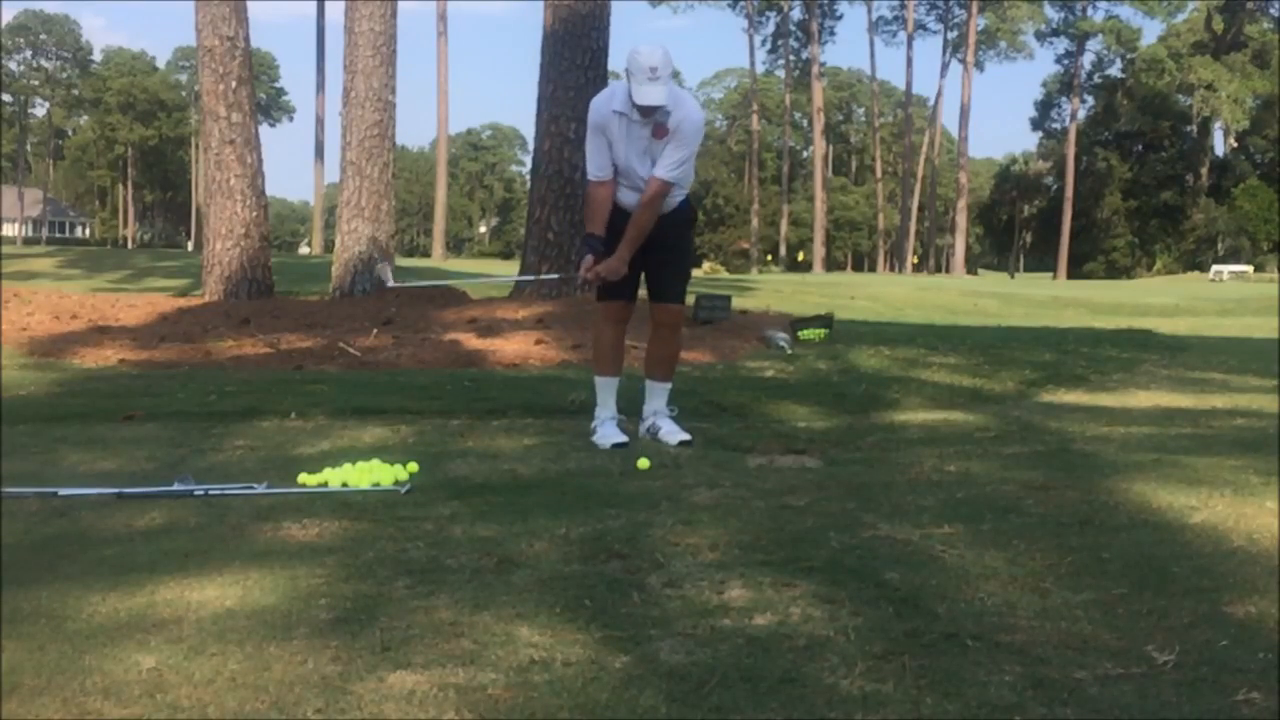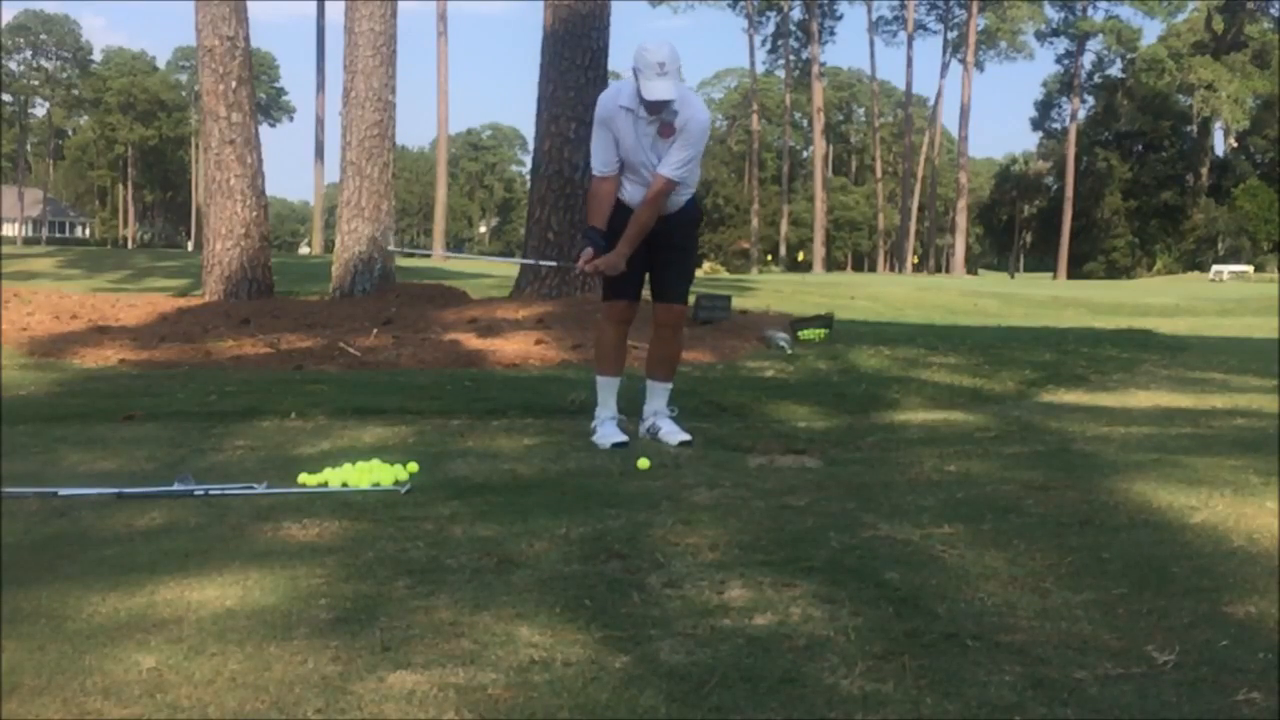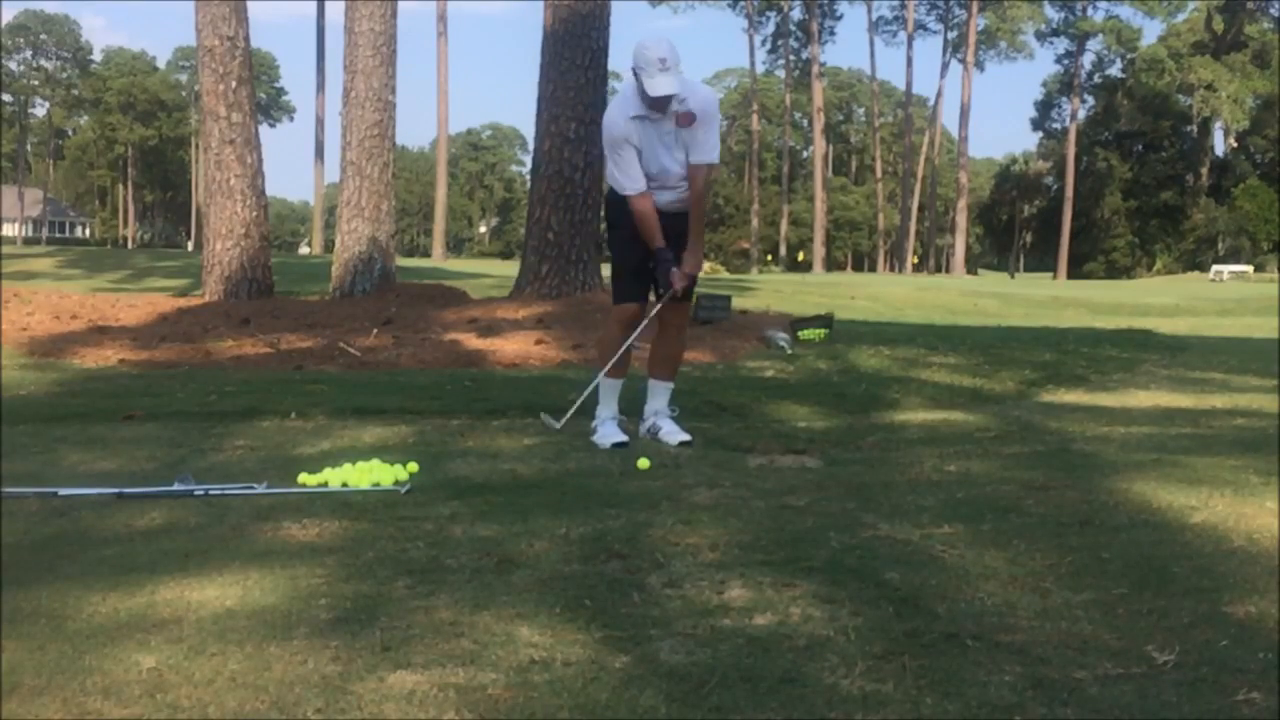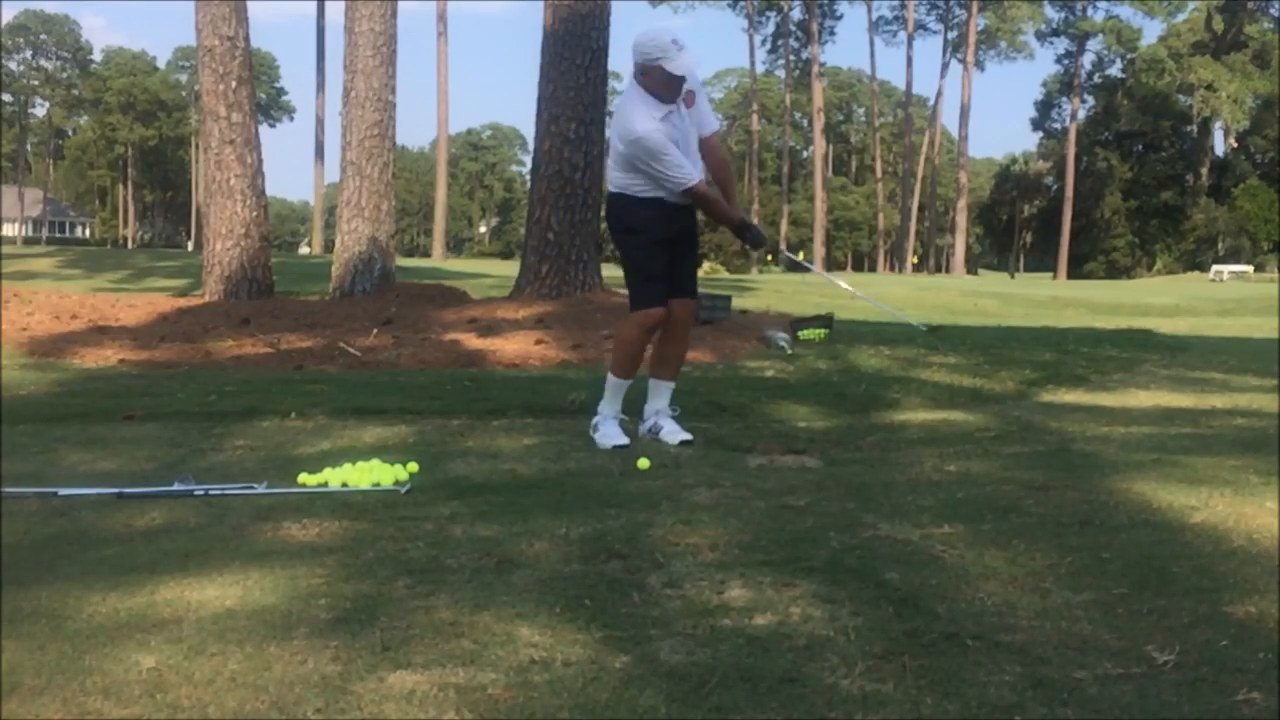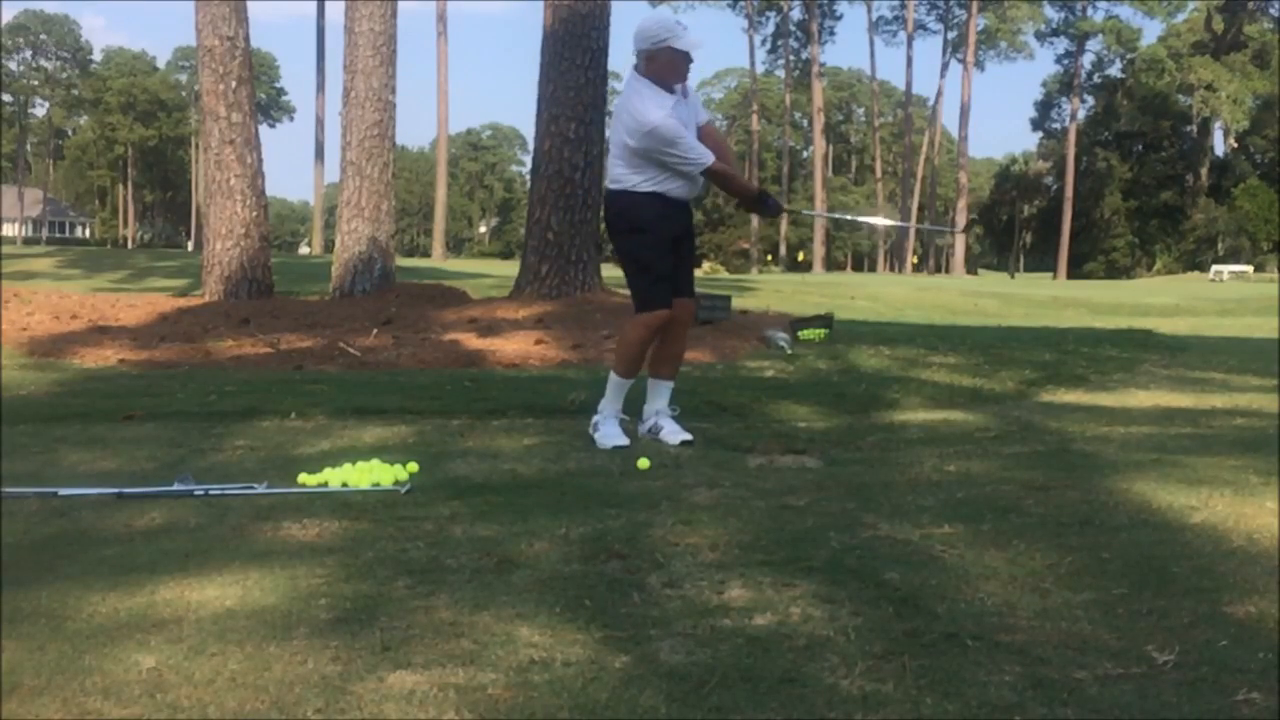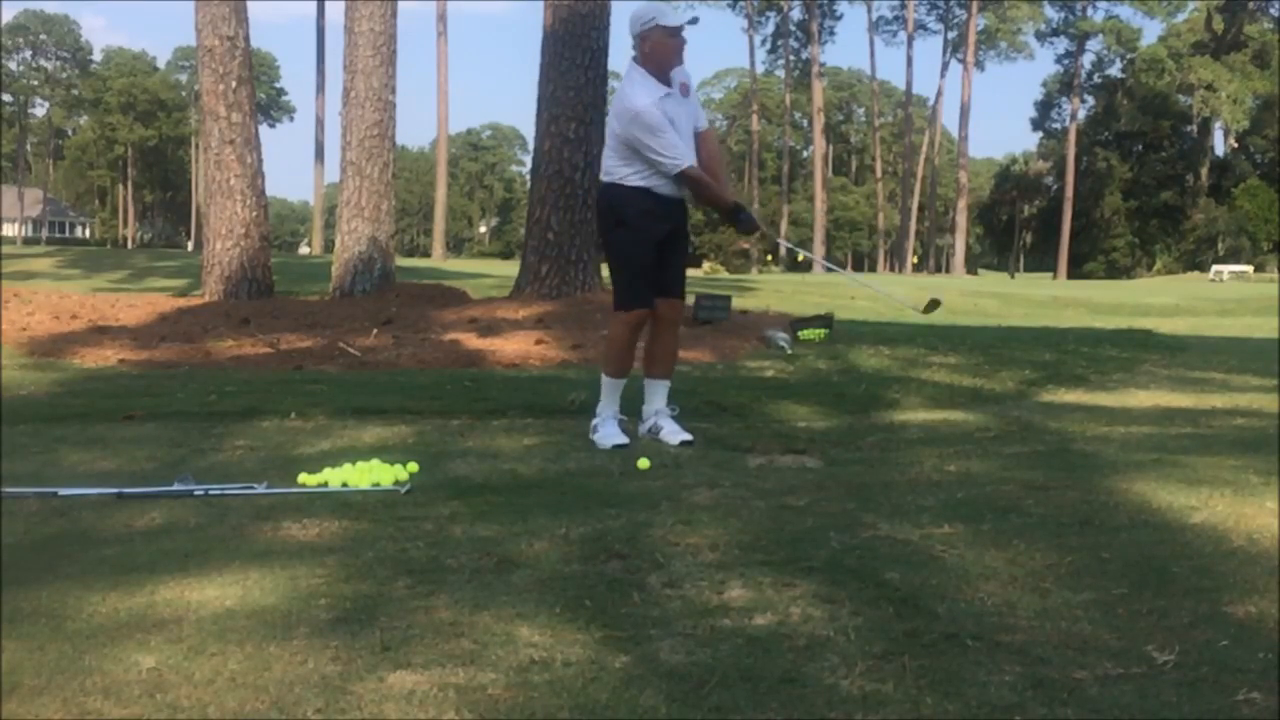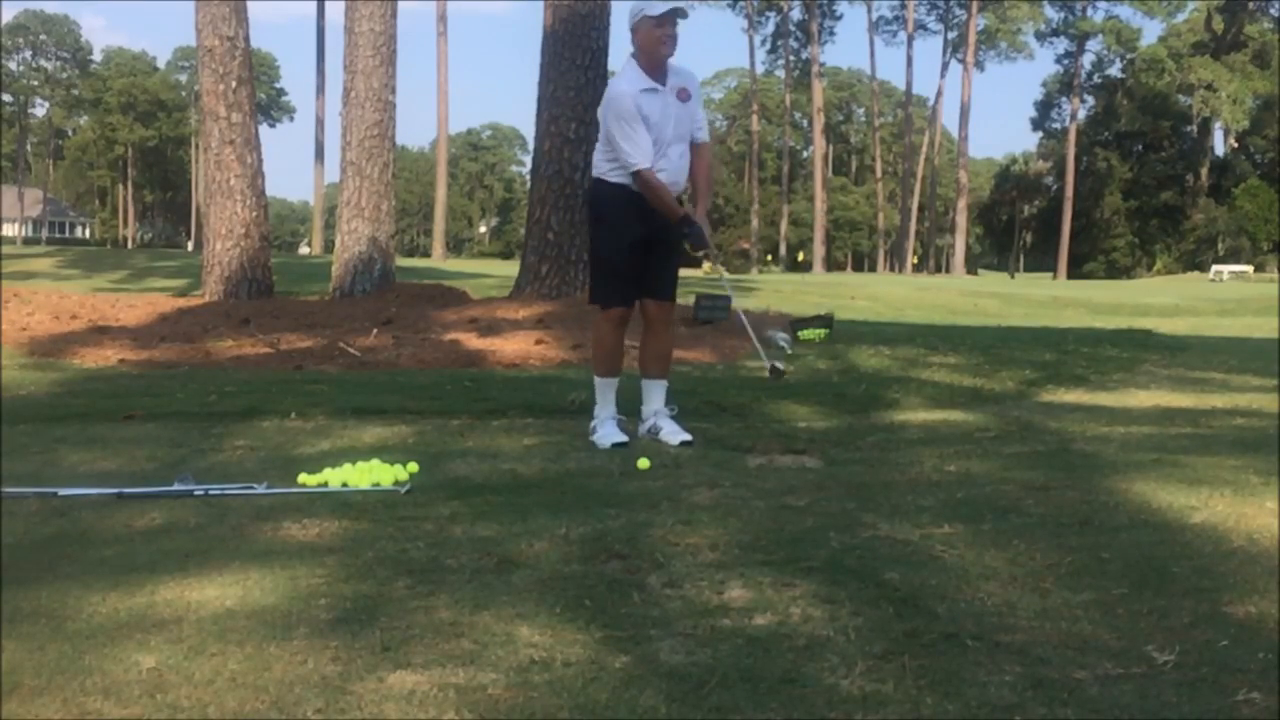
dt=0.2s
person 1, frame 1
left shoulder: (688, 115)
right shoulder: (603, 108)
left elbow: (656, 192)
right elbow: (600, 182)
left wrist: (622, 257)
right wrist: (592, 244)
left hip: (670, 216)
right hip: (617, 213)
left knee: (670, 315)
right knee: (613, 309)
left ankle: (656, 414)
right ankle: (605, 416)
person 1, frame 2
left shoulder: (694, 115)
right shoulder: (610, 104)
left elbow: (660, 191)
right elbow: (605, 178)
left wrist: (622, 252)
right wrist: (594, 237)
left hip: (676, 217)
right hip: (624, 212)
left knee: (671, 315)
right knee: (618, 310)
left ankle: (656, 414)
right ankle: (606, 416)
person 1, frame 3
left shoulder: (702, 100)
right shoulder: (619, 118)
left elbow: (701, 178)
right elbow: (637, 196)
left wrist: (693, 250)
right wrist: (662, 257)
left hip: (683, 214)
right hip: (633, 215)
left knee: (676, 314)
right knee: (628, 311)
left ankle: (657, 414)
right ankle: (606, 416)
person 1, frame 4
left shoulder: (684, 83)
right shoulder: (640, 127)
left elbow: (710, 145)
right elbow: (696, 187)
left wrist: (733, 209)
right wrist: (741, 226)
left hip: (682, 211)
right hip: (640, 214)
left knee: (683, 313)
right knee: (650, 313)
left ankle: (656, 413)
right ankle: (607, 414)
person 1, frame 5
left shoulder: (672, 80)
right shoulder: (650, 117)
left elbow: (708, 133)
right elbow: (712, 169)
left wrist: (744, 192)
right wrist: (758, 198)
left hip: (673, 209)
right hip: (639, 213)
left knee: (682, 311)
right knee: (655, 313)
left ankle: (656, 413)
right ankle: (607, 414)
person 1, frame 6
left shoulder: (678, 75)
right shoulder: (639, 104)
left elbow: (704, 138)
right elbow: (688, 172)
left wrist: (727, 198)
right wrist: (733, 210)
left hip: (669, 206)
right hip: (630, 208)
left knee: (670, 310)
right knee: (635, 311)
left ankle: (655, 413)
right ankle: (605, 416)
person 1, frame 7
left shoulder: (687, 81)
right shoulder: (623, 93)
left elbow: (700, 148)
right elbow: (643, 173)
left wrist: (701, 210)
right wrist: (685, 221)
left hip: (663, 210)
right hip: (619, 205)
left knee: (661, 311)
right knee: (616, 310)
left ankle: (655, 414)
right ankle: (605, 416)
